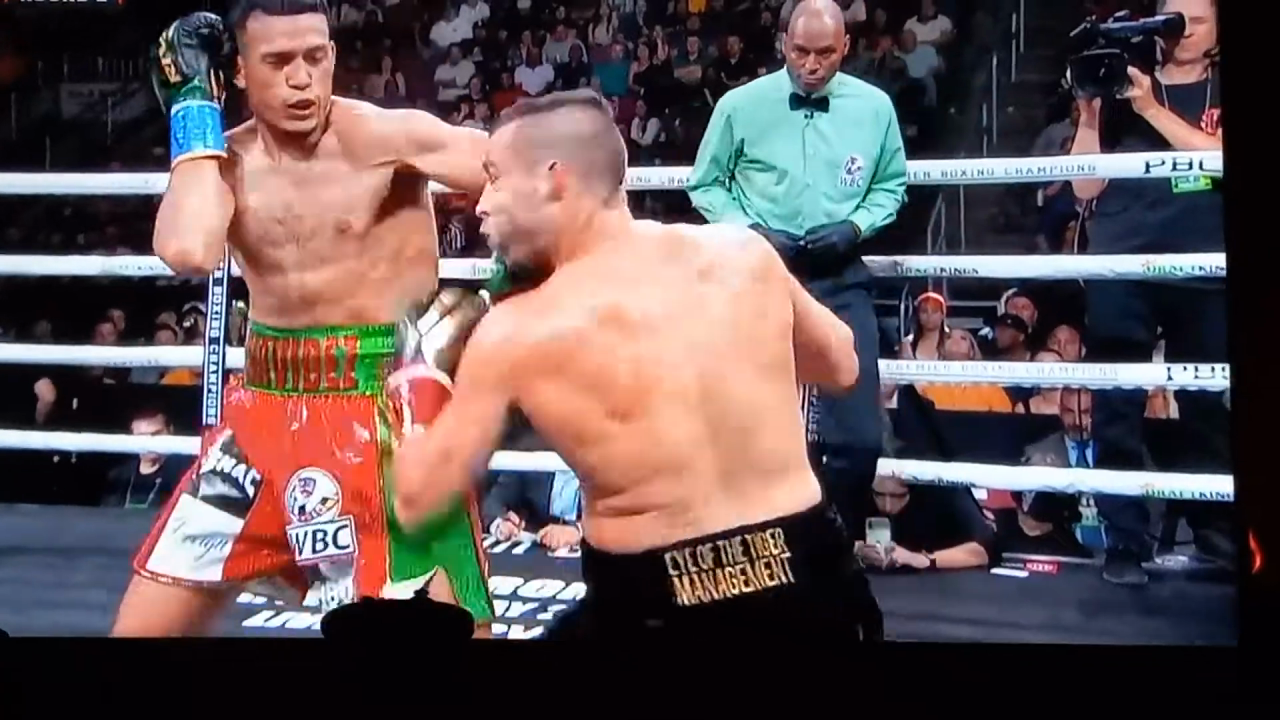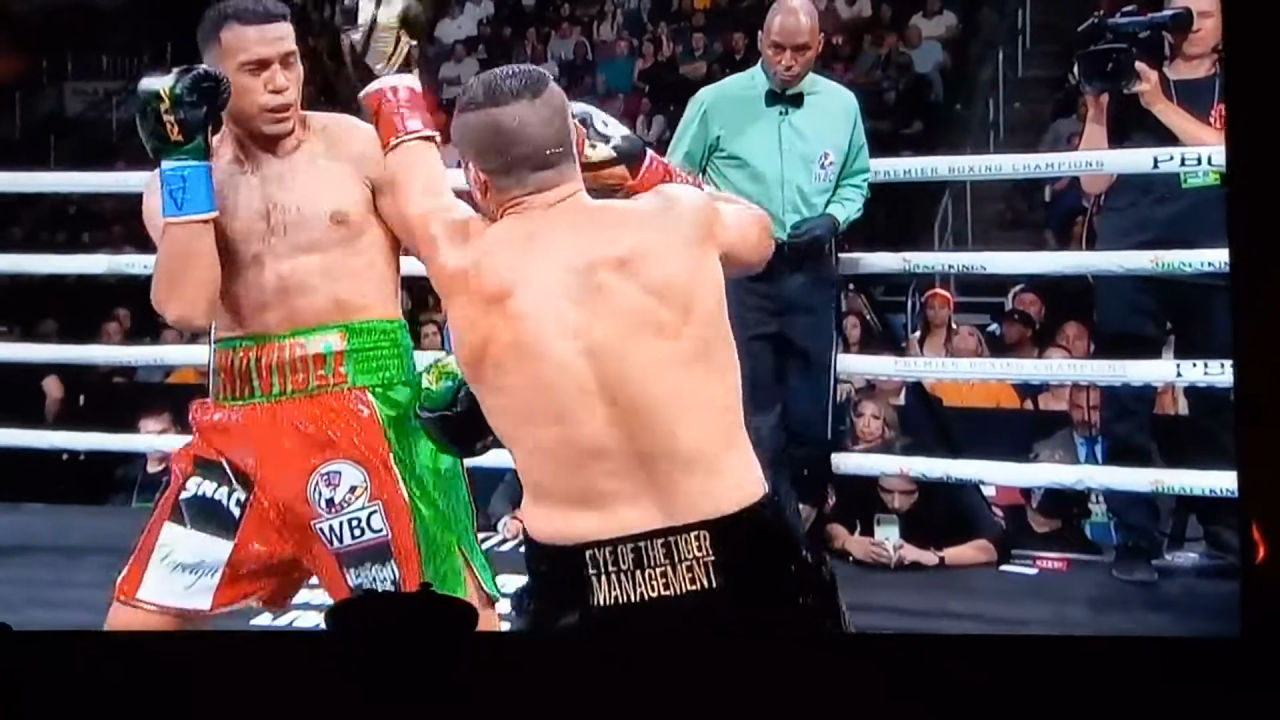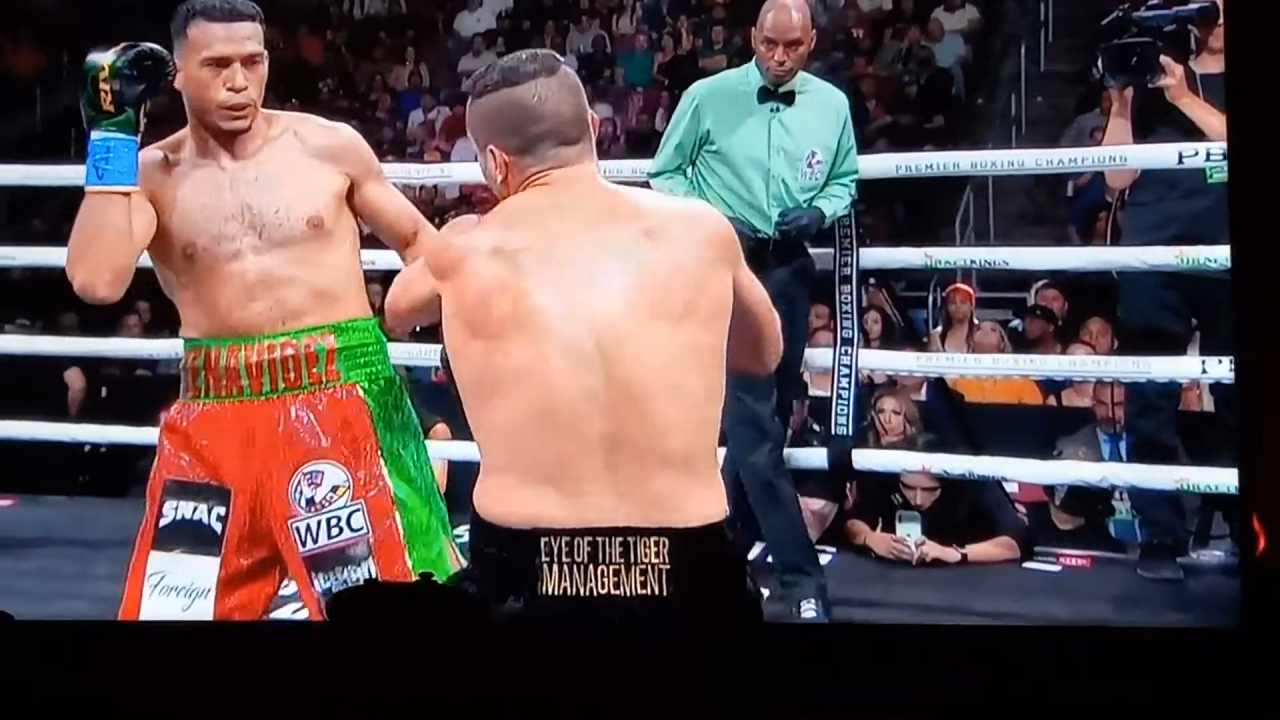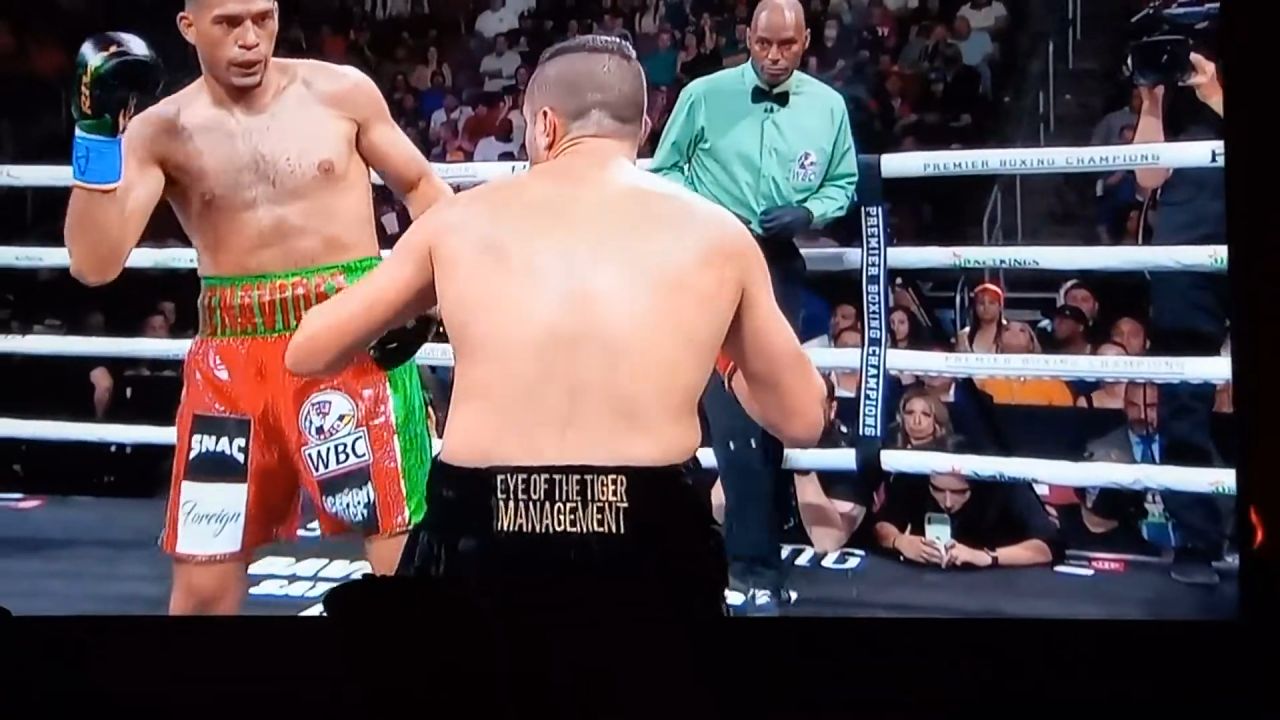
dt=0.4s
person 1, frame 1
left shoulder: (385, 135)
right shoulder: (218, 158)
right elbow: (187, 252)
right wrist: (192, 103)
left hip: (376, 409)
right hip: (270, 411)
right knee: (144, 621)
person 1, frame 2
left shoulder: (361, 146)
right shoulder: (178, 183)
right elbow: (186, 308)
right wrist: (182, 159)
left hip: (366, 411)
right hip: (238, 425)
right knee: (135, 620)
person 1, frame 3
left shoulder: (330, 146)
right shoulder: (146, 176)
left elbow: (418, 239)
right elbow: (96, 282)
right wrist: (111, 132)
left hip: (341, 405)
right hip: (213, 424)
right knee: (158, 611)
person 1, frame 4
left shoulder: (342, 92)
right shoulder: (158, 131)
left elbow: (420, 184)
right elbow: (94, 264)
right wrist: (96, 128)
right hip: (232, 361)
left knee: (405, 561)
right knee: (201, 591)
person 2, frame 1
left shoulder: (874, 106)
right shoulder: (740, 106)
left elbow: (892, 185)
right elbow: (705, 185)
left wrist: (856, 227)
right wrist: (751, 230)
left hip: (841, 280)
left knee: (858, 436)
person 2, frame 2
left shoulder: (842, 105)
right shoulder: (715, 103)
left elbow: (857, 179)
left wrist: (834, 219)
left hip: (810, 276)
right hip: (738, 277)
left knee: (809, 428)
right knee: (756, 428)
person 2, frame 3
left shoulder: (833, 105)
right shoulder: (707, 97)
left elbow: (845, 180)
right elbow: (665, 173)
left wrist: (819, 212)
left hip: (789, 270)
left knee: (768, 419)
right knee: (752, 425)
right ankle: (800, 577)
person 2, frame 4
left shoulder: (828, 106)
right shoulder: (703, 96)
left elbow: (844, 182)
right elbow: (663, 170)
left wrist: (808, 212)
left hip: (779, 267)
right knee: (735, 418)
left ankle: (743, 556)
right ankle: (757, 567)
person 3, frame 1
left shoulder: (1217, 92)
right shoulder: (1121, 89)
left elbow: (1217, 157)
right elbow: (1086, 187)
left wrist: (1152, 109)
right wrist: (1089, 113)
left hip: (1201, 271)
left knee: (1208, 407)
right knee: (1117, 408)
left ankle: (1216, 531)
right ankle: (1125, 541)
person 3, frame 2
left shoulder: (1222, 87)
right shoulder: (1129, 87)
left elbow: (1222, 153)
right elbow: (1094, 182)
left wrist: (1159, 105)
right wrist: (1097, 110)
left hip: (1209, 266)
left knee: (1216, 402)
right knee: (1126, 405)
left ankle: (1225, 527)
right ankle: (1135, 538)
person 3, frame 3
right shoulder: (1152, 82)
left elbow: (1218, 135)
right elbow: (1119, 177)
left wrist: (1185, 99)
right wrist: (1121, 102)
left knee: (1232, 400)
right knee: (1150, 400)
left ankle: (1240, 526)
right ankle: (1160, 535)
person 3, frame 4
right shoulder: (1181, 88)
right elbow: (1150, 176)
left wrist: (1215, 96)
right wrist: (1152, 101)
right hip: (1184, 253)
right knee: (1183, 401)
right ankle: (1195, 541)
person 4, frame 1
left shoulder: (521, 332)
right shoulder: (742, 252)
left elbow: (414, 502)
right elbow: (841, 366)
left hip: (656, 605)
right hip: (816, 584)
person 4, frame 2
left shoulder: (462, 267)
right shoulder: (681, 219)
left elbow: (414, 182)
right elbow: (755, 237)
left wrist: (395, 91)
right wrist: (638, 165)
left hip: (590, 599)
right hip: (760, 571)
person 4, frame 3
left shoulder: (464, 252)
right shoulder: (700, 230)
left elbow: (401, 309)
right elbow: (763, 353)
left hip: (521, 583)
right hip: (692, 581)
person 4, frame 4
left shoulder: (463, 217)
right shoulder: (717, 233)
left elbow: (307, 353)
right elbow: (802, 418)
left hip: (479, 537)
right hip: (651, 538)
